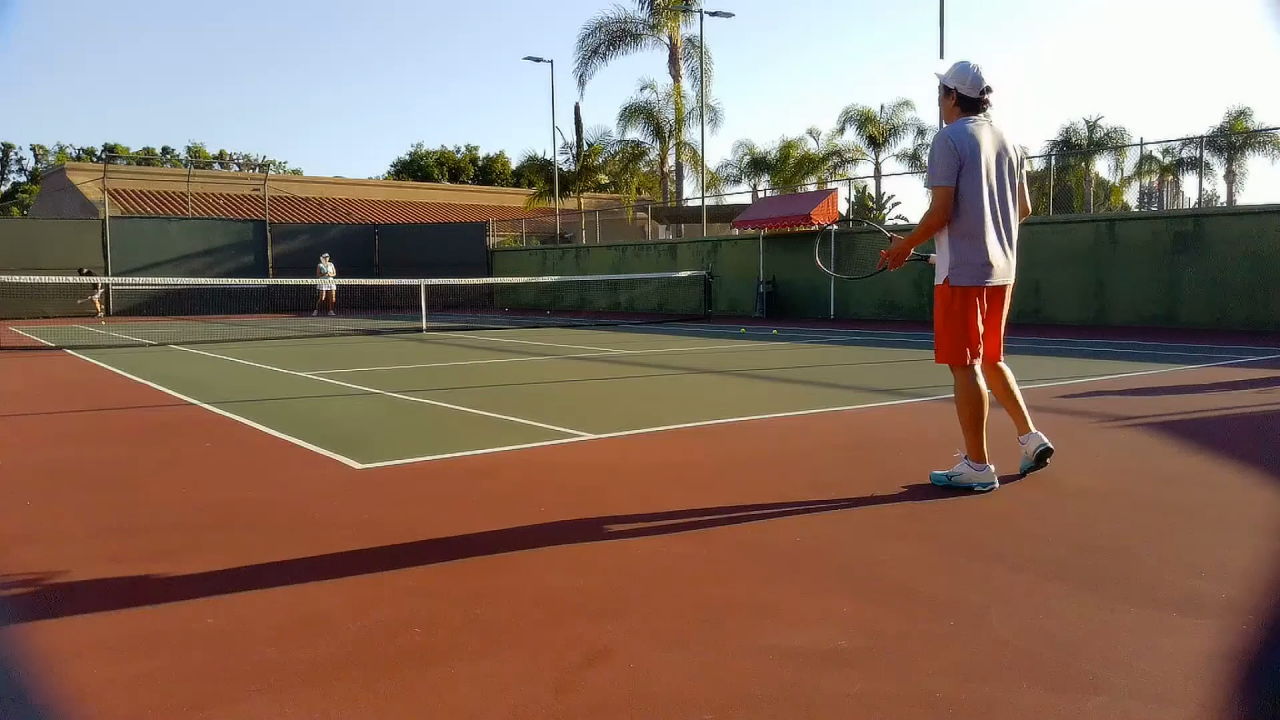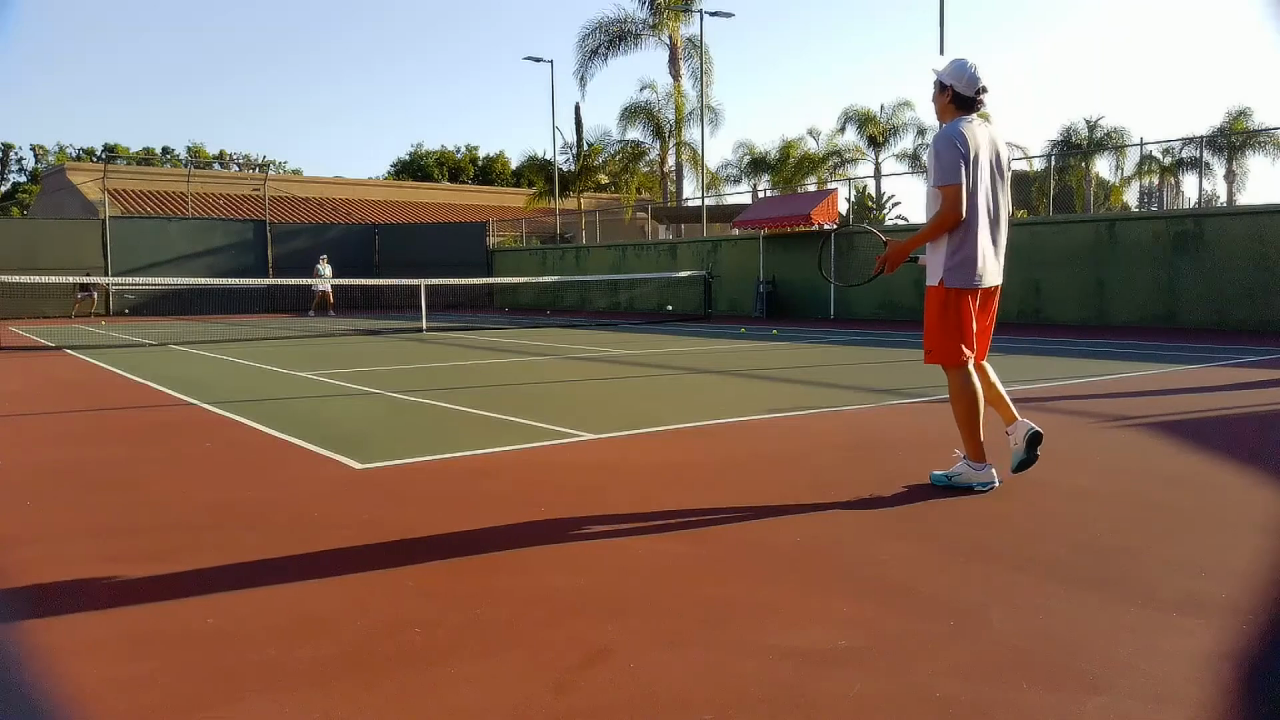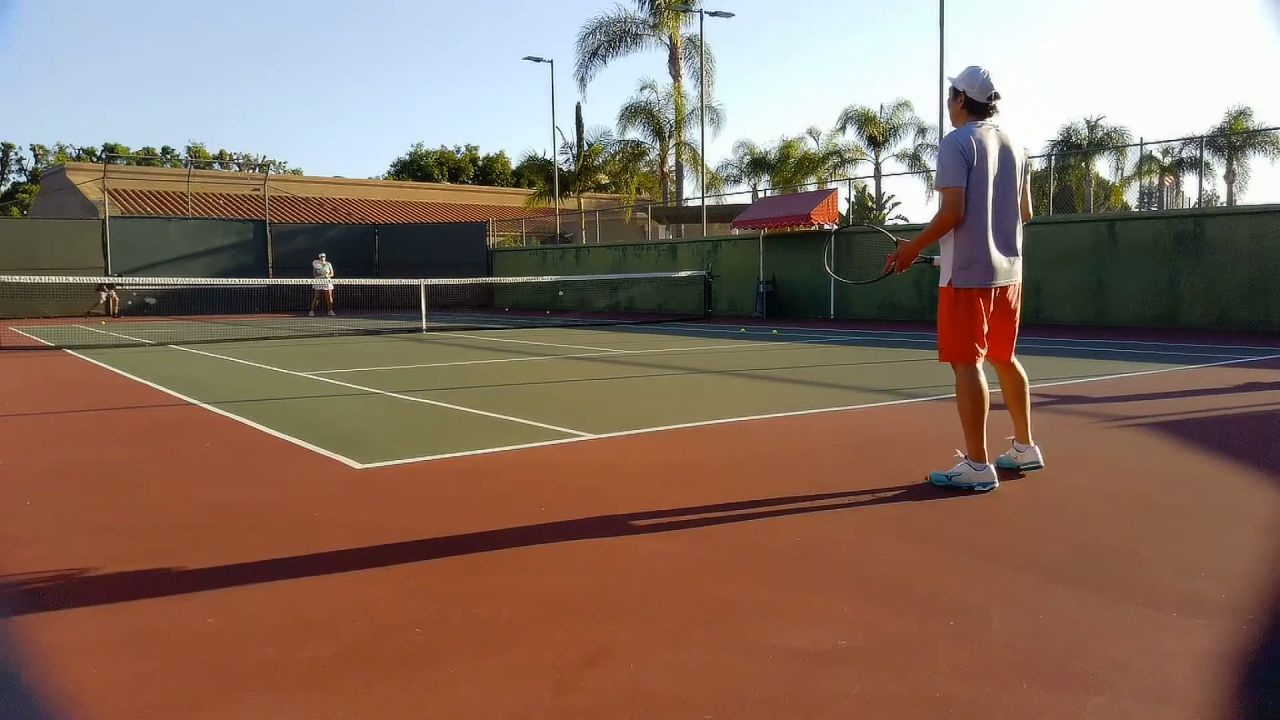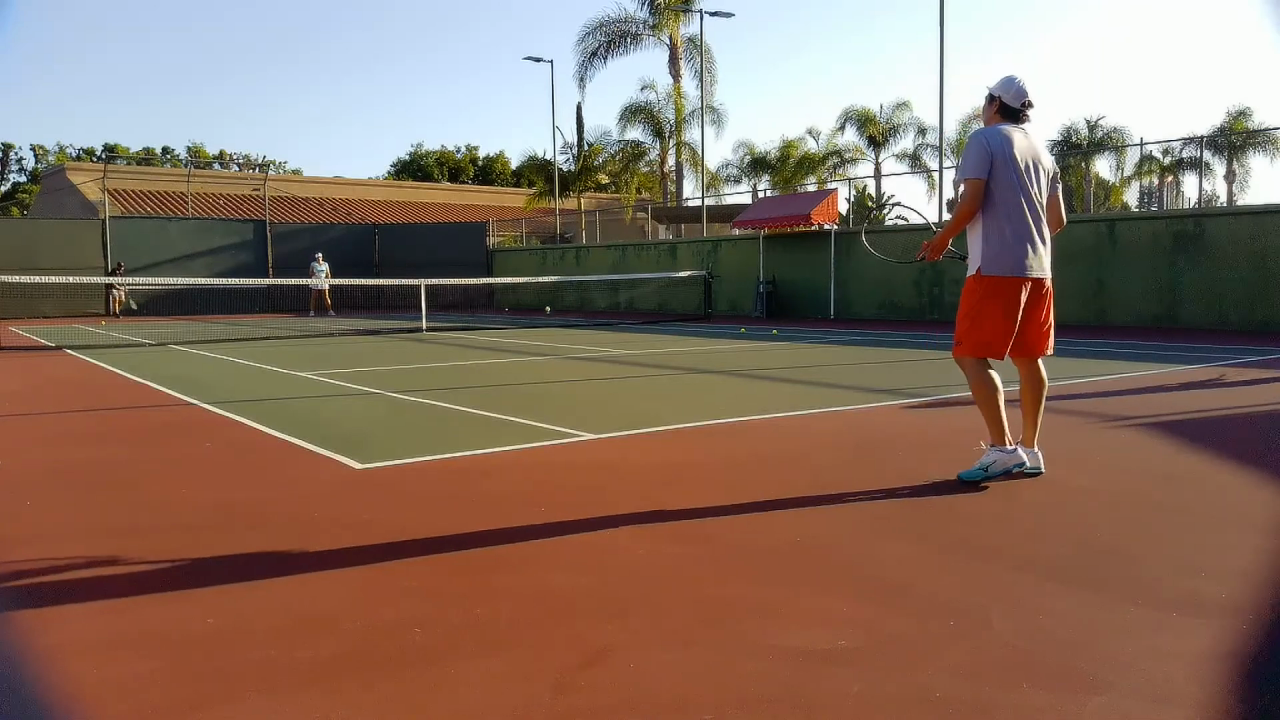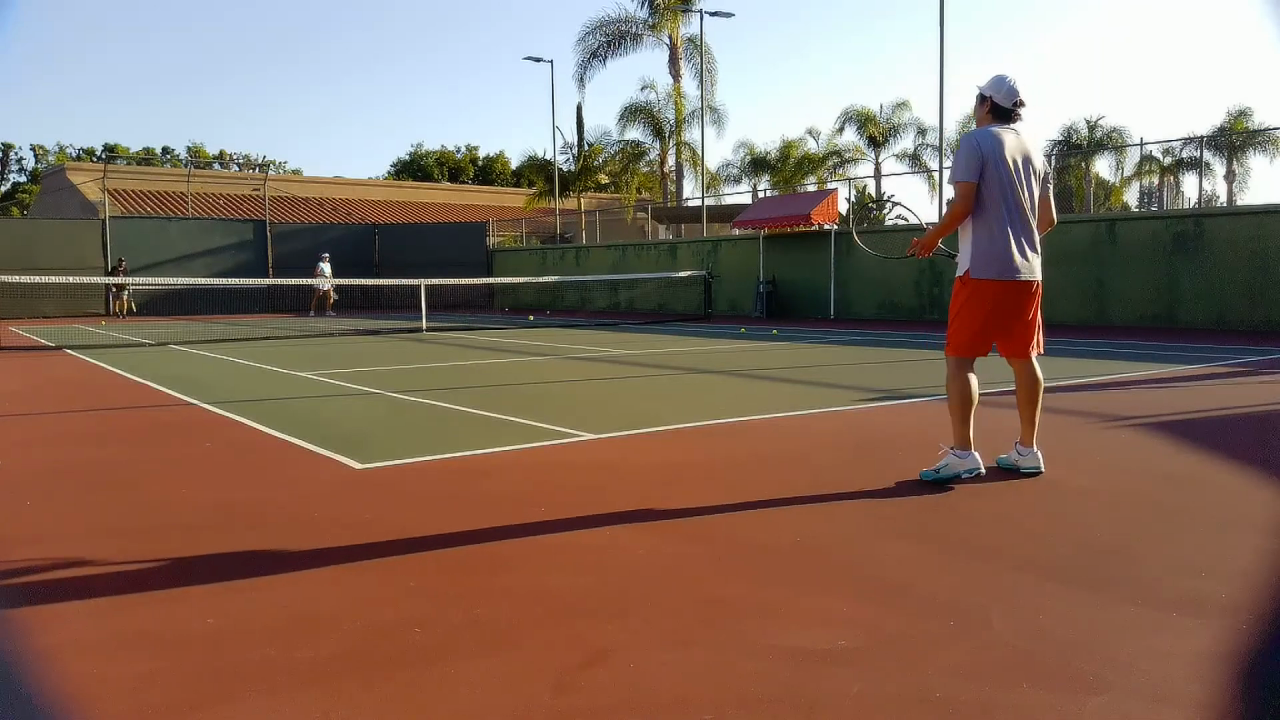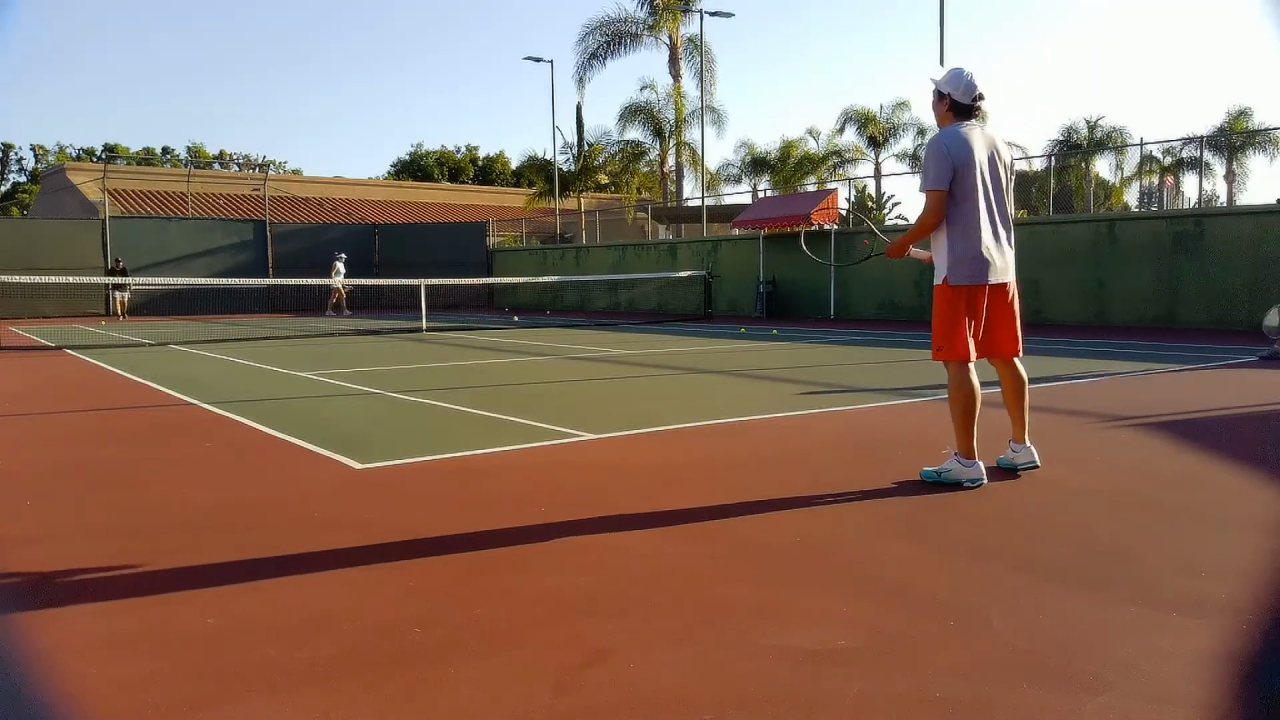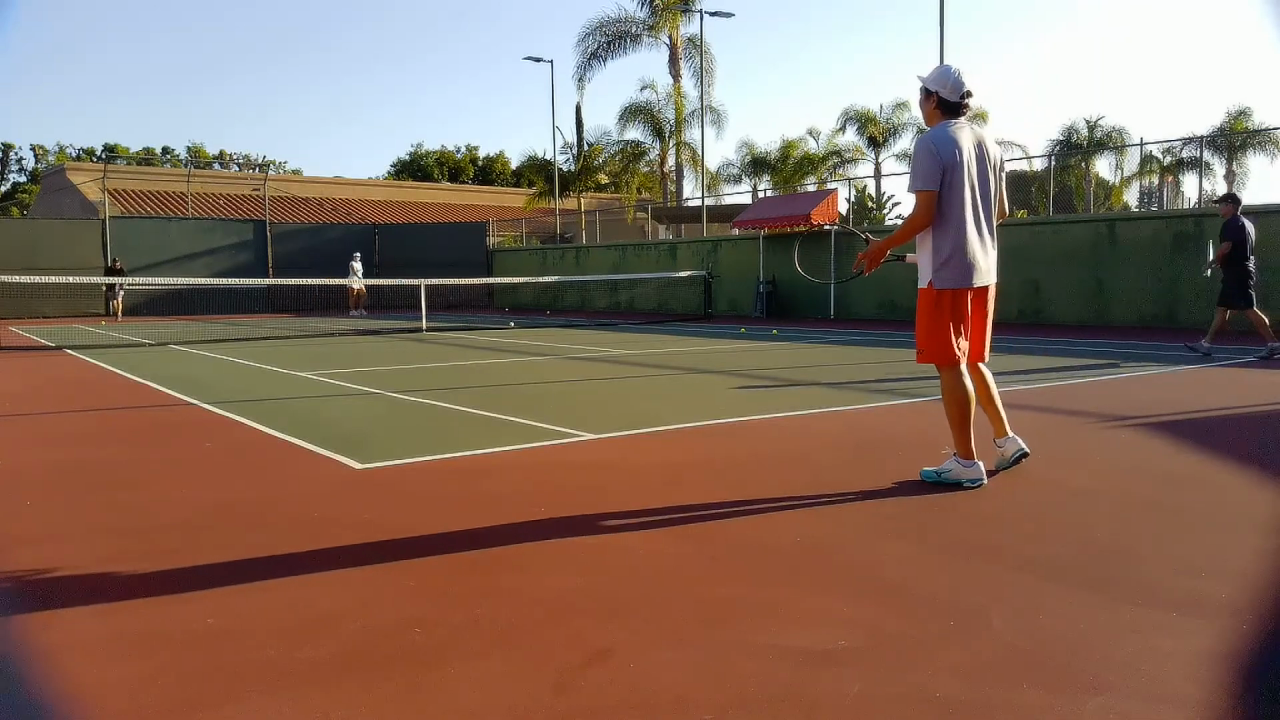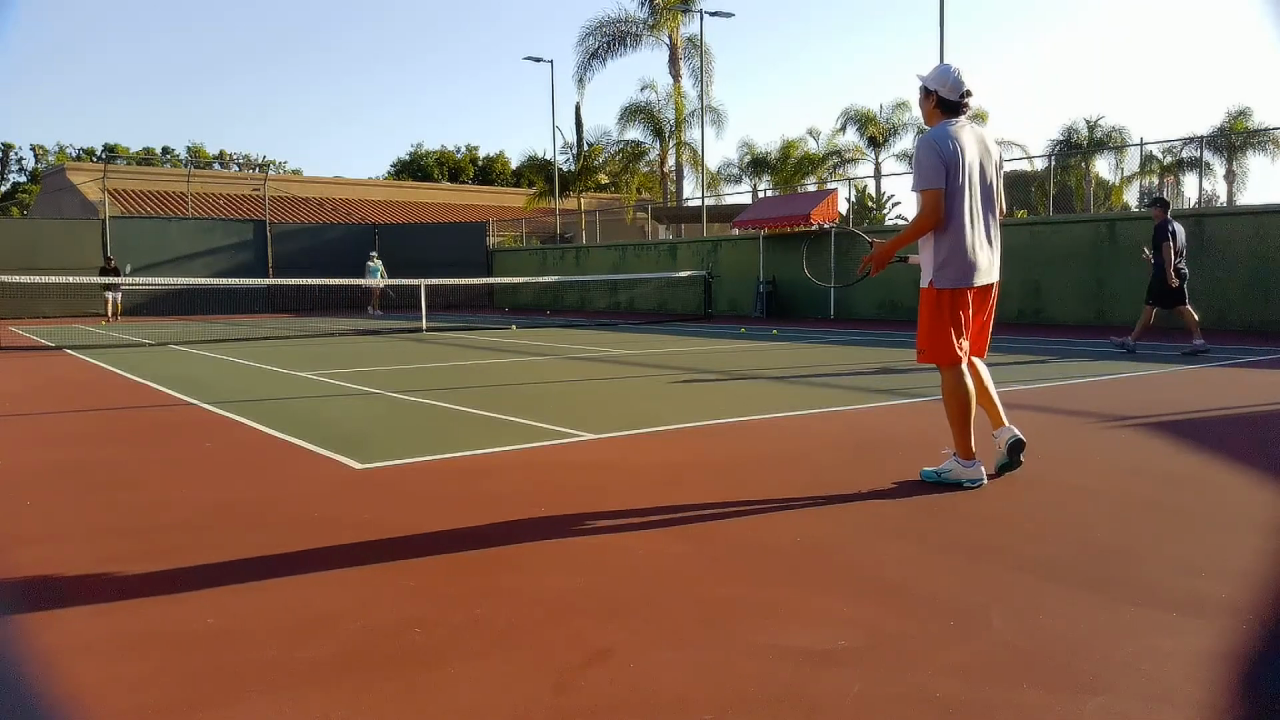
dt=0.5s
person 1, frame 1
left shoulder: (949, 138)
right shoulder: (1007, 142)
left elbow: (941, 211)
right elbow: (1024, 208)
left wrist: (905, 245)
left hip: (963, 271)
right hip: (1001, 269)
left knee: (965, 365)
right knee: (989, 360)
left ankle: (978, 466)
right ankle: (1031, 437)
person 1, frame 2
left shoulder: (950, 137)
right shoulder: (995, 139)
left elbow: (952, 211)
left wrist: (905, 247)
left hip: (954, 272)
right hip: (989, 269)
left knee: (957, 366)
right knee: (973, 360)
left ankle: (977, 466)
right ankle: (1018, 428)
person 1, frame 3
left shoulder: (957, 141)
right shoulder: (1013, 146)
left elbow: (953, 212)
right elbow: (1025, 212)
left wrist: (913, 248)
left hip: (967, 271)
right hip: (1007, 270)
left knee: (966, 363)
right knee: (1003, 358)
left ankle: (978, 466)
right ankle: (1025, 447)
person 1, frame 4
left shoulder: (984, 139)
right shoulder: (1042, 152)
left elbow: (971, 201)
right elbow: (1057, 219)
left wrist: (942, 239)
left hip: (995, 267)
right hip: (1037, 268)
left knee: (971, 355)
right knee: (1029, 357)
left ankle: (1002, 448)
right ankle: (1028, 449)
person 1, frame 5
left shoulder: (976, 140)
right shoulder: (1033, 152)
left elbow: (962, 205)
right elbow: (1047, 220)
left wrist: (932, 237)
left hip: (983, 269)
right hip: (1027, 269)
left knee: (960, 358)
right knee: (1023, 357)
left ankle: (962, 453)
right ankle: (1027, 450)
person 1, frame 6
left shoulder: (942, 144)
right shoulder: (998, 146)
left elbow: (934, 213)
left wrist: (903, 242)
left hip: (961, 272)
right hip: (1001, 268)
left knee: (959, 362)
right knee: (1006, 358)
left ankle: (967, 461)
right ankle: (1021, 447)
person 1, frame 7
left shoulder: (931, 143)
right shoulder: (988, 144)
left elbow: (923, 215)
right elbow: (1001, 210)
left wrist: (882, 246)
left hip: (945, 272)
right hip: (983, 269)
left knee: (950, 364)
right knee: (972, 360)
left ankle: (966, 463)
right ankle: (1007, 440)
person 1, frame 8
left shoulder: (932, 142)
right shoulder: (987, 142)
left elbow: (931, 214)
right elbow: (1000, 208)
left wrist: (888, 248)
left hip: (948, 272)
right hip: (985, 268)
left knee: (950, 363)
right knee: (967, 356)
left ankle: (966, 462)
right ankle: (1004, 432)
